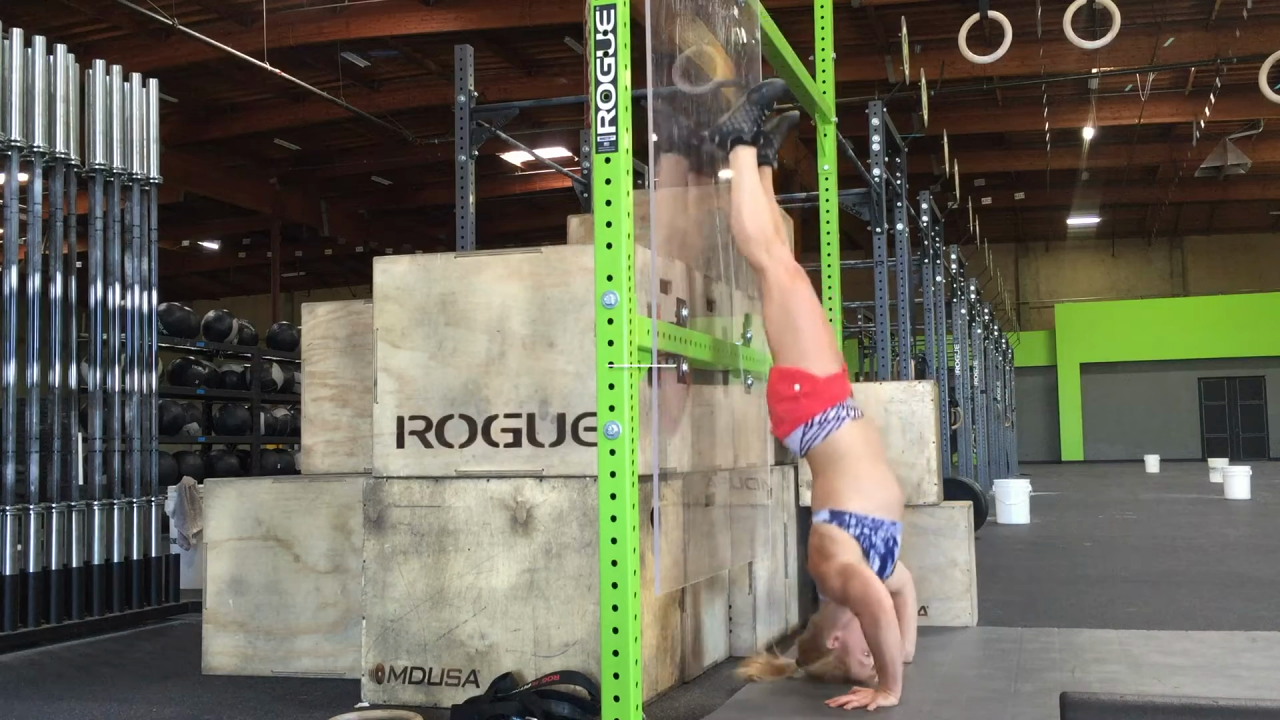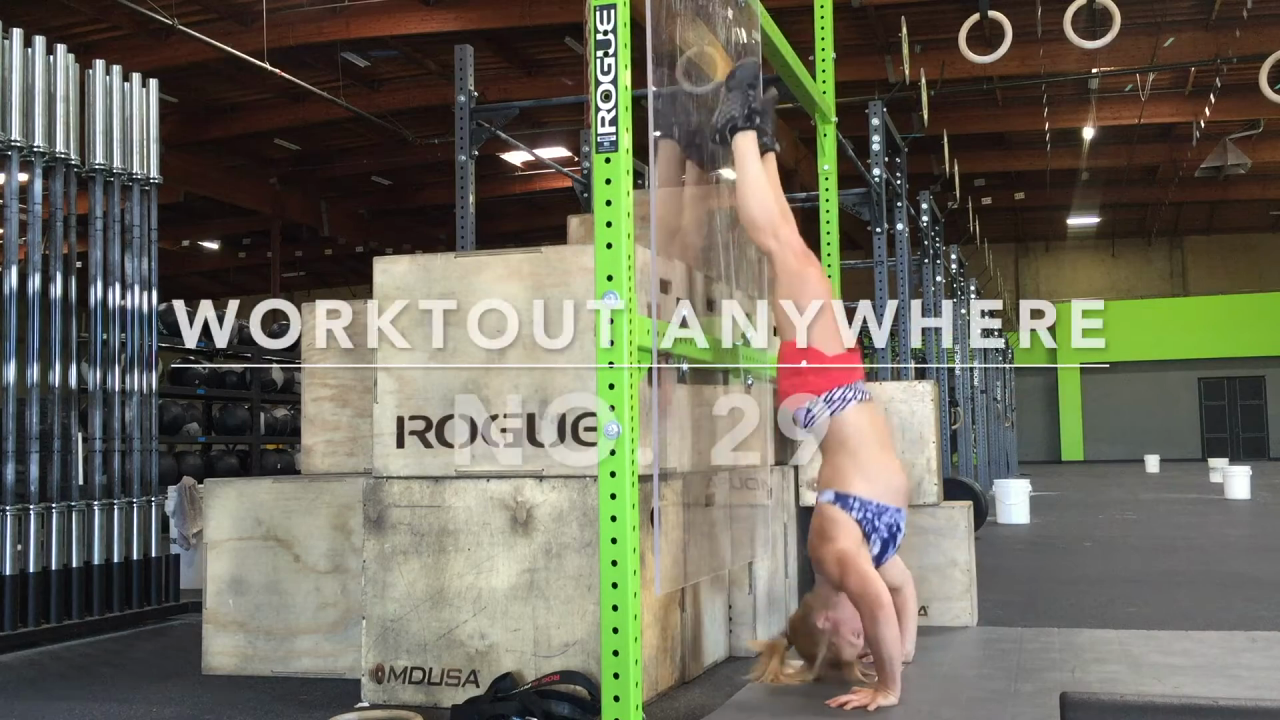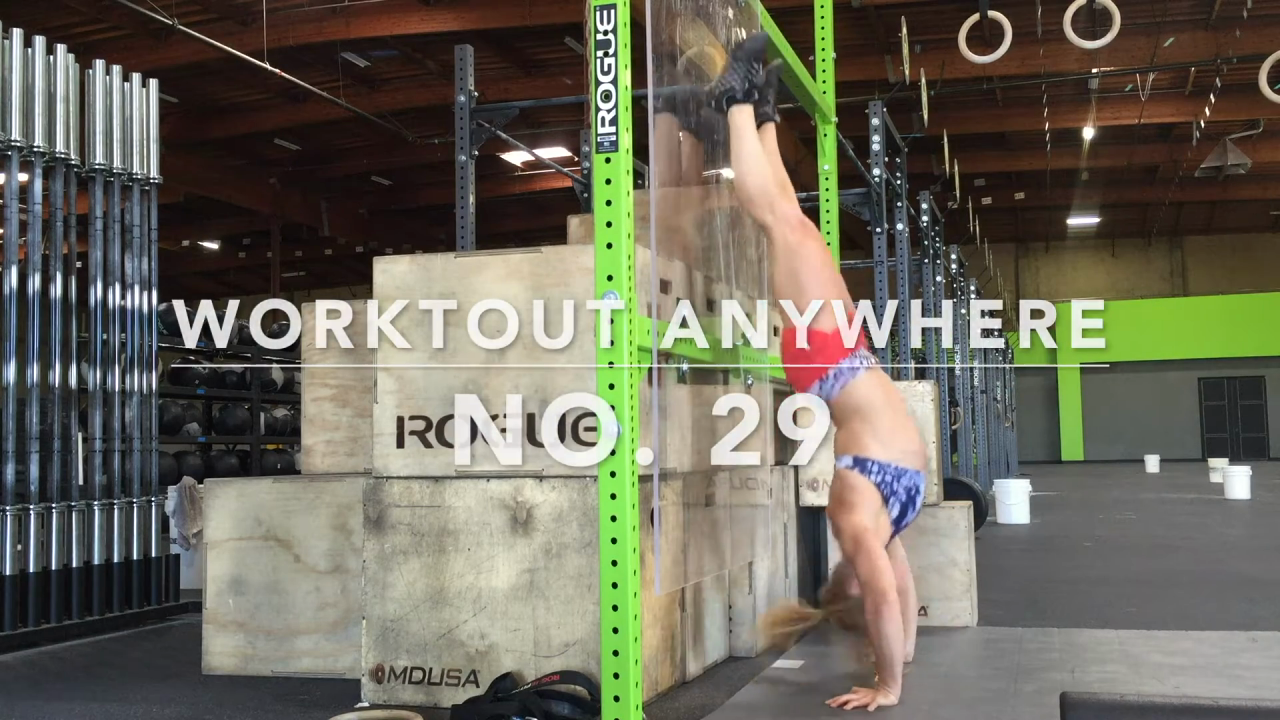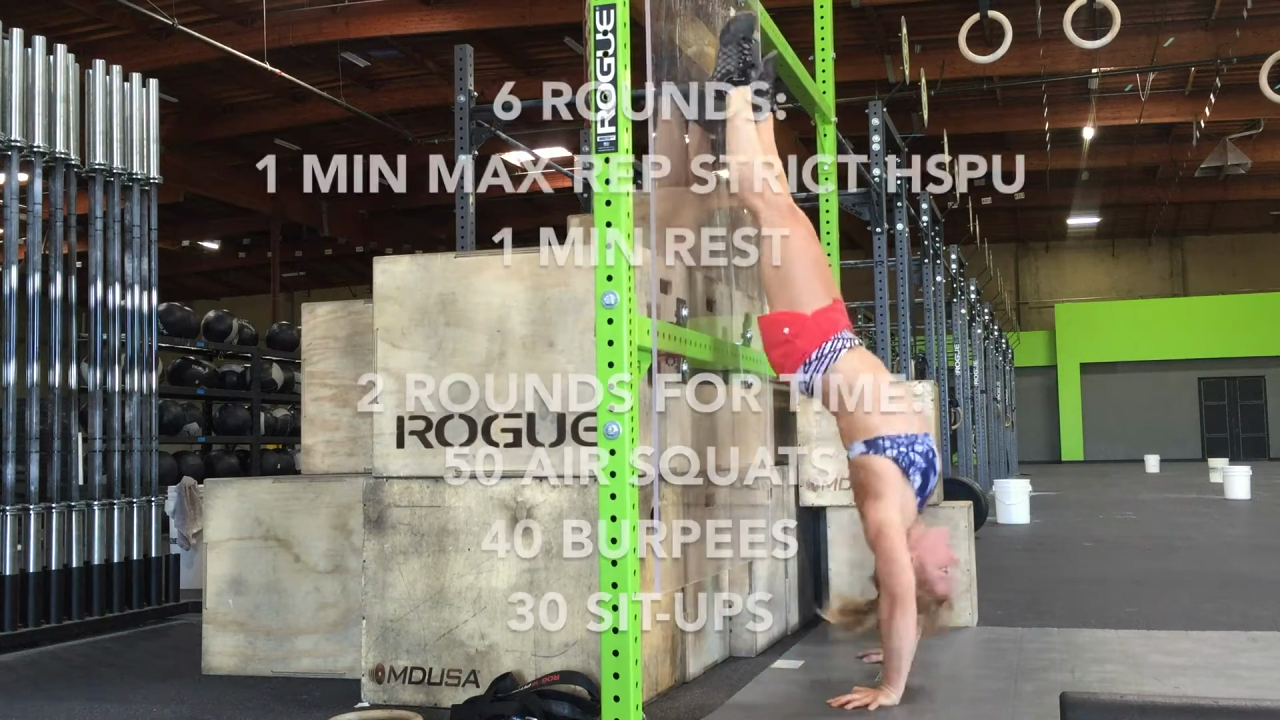
dt=1s
person 1, frame 1
right shoulder: (837, 560)
left wrist: (895, 673)
left hip: (820, 402)
right hip: (814, 402)
left knee: (774, 260)
right knee: (772, 259)
left ankle: (758, 150)
right ankle: (744, 140)
person 1, frame 2
right shoulder: (839, 545)
left wrist: (895, 672)
right wrist: (887, 687)
left hip: (829, 384)
right hip: (824, 384)
left knee: (786, 248)
right knee: (783, 247)
left ankle: (756, 135)
right ankle: (744, 128)
person 1, frame 3
left shoulder: (867, 513)
right shoulder: (860, 514)
left wrist: (895, 667)
right wrist: (888, 686)
left hip: (837, 357)
right hip: (830, 356)
left knee: (788, 223)
right knee: (784, 221)
left ankle: (756, 107)
right ankle: (742, 99)
person 1, frame 4
left shoulder: (895, 501)
right shoulder: (887, 502)
right wrist: (890, 687)
left hip: (822, 341)
right hip: (814, 343)
left knee: (777, 208)
right knee: (767, 202)
left ankle: (753, 94)
right ankle: (741, 83)
